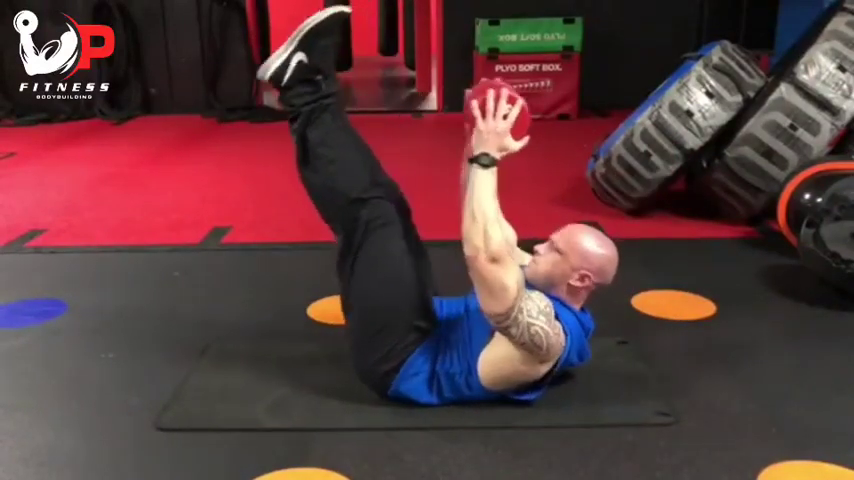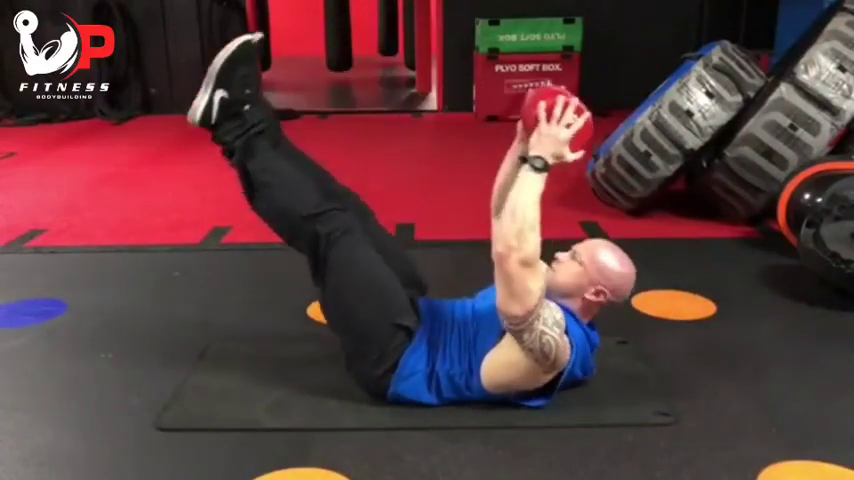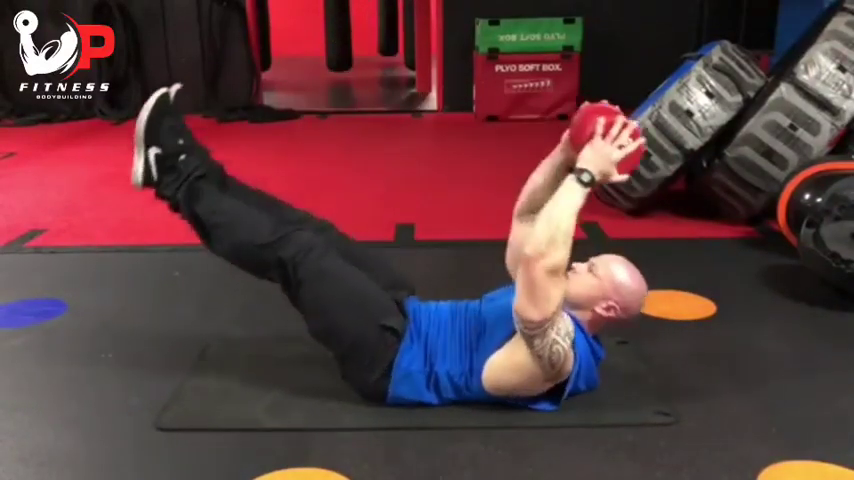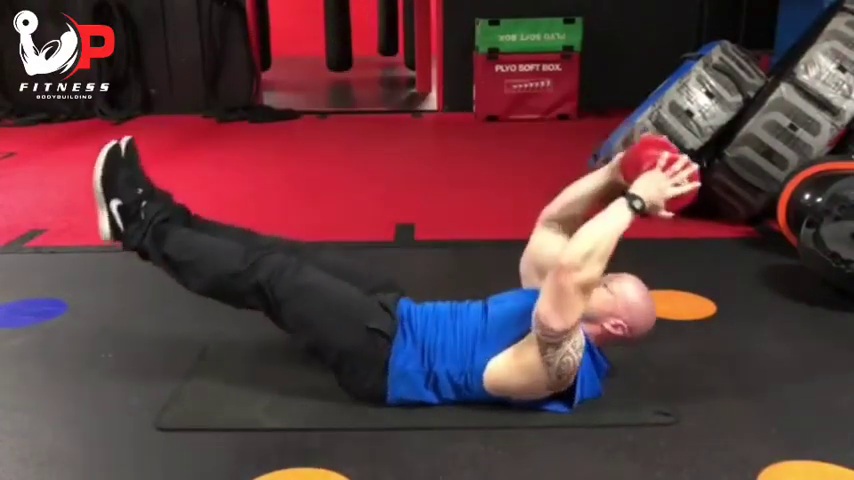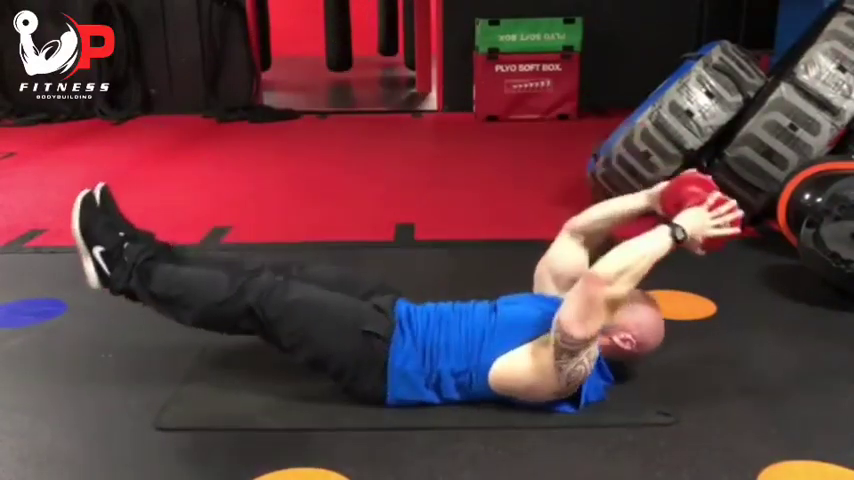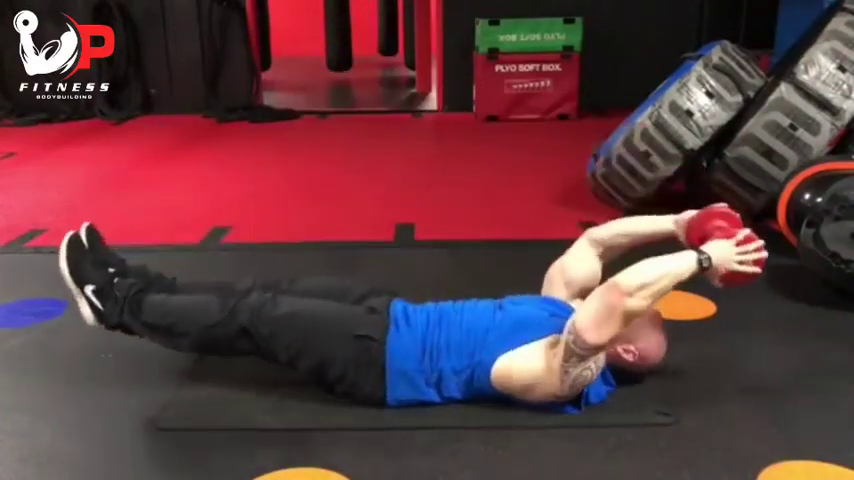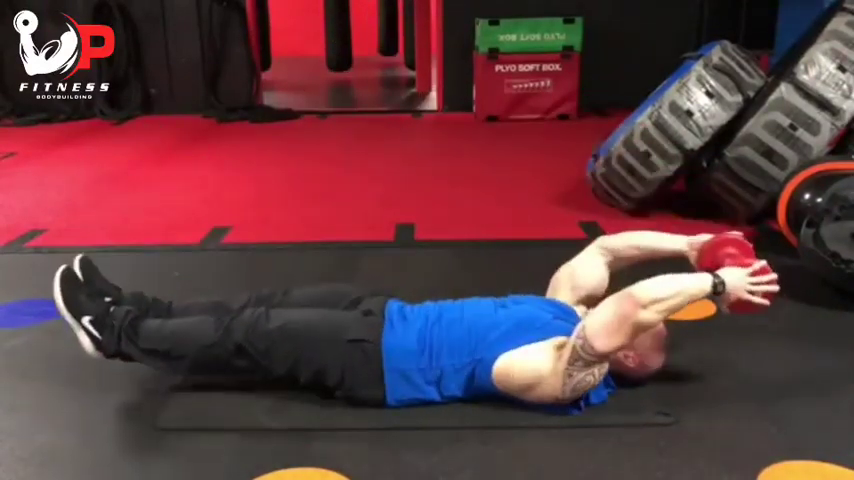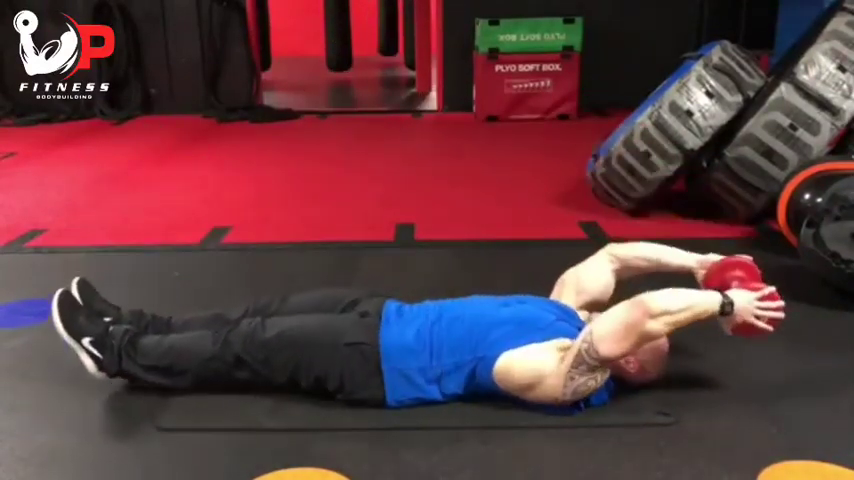
dt=0.3s
person 1, frame 1
left shoulder: (545, 331)
right shoulder: (546, 292)
left elbow: (484, 255)
right elbow: (487, 224)
left wrist: (485, 159)
right wrist: (479, 145)
left hip: (401, 360)
right hip: (426, 328)
left knee: (369, 216)
right knee: (385, 206)
left ankle: (307, 99)
right ankle: (308, 91)
person 1, frame 2
left shoulder: (552, 344)
right shoulder: (554, 304)
left elbow: (513, 254)
right elbow: (503, 219)
left wrist: (536, 162)
right wrist: (525, 145)
left hip: (396, 361)
right hip: (420, 325)
left knee: (331, 230)
right knee: (347, 214)
left ankle: (241, 131)
right ankle: (245, 122)
person 1, frame 3
left shoulder: (557, 353)
right shoulder: (550, 310)
left elbow: (542, 260)
right elbow: (527, 219)
left wrist: (584, 176)
right wrist: (567, 154)
left hip: (392, 358)
right hip: (408, 319)
left knee: (297, 254)
right knee: (314, 236)
left ankle: (181, 183)
right ankle: (186, 174)
person 1, frame 4
left shoulder: (567, 362)
right shoulder: (554, 312)
left elbow: (572, 272)
right elbow: (553, 226)
left wrist: (633, 202)
right wrist: (614, 177)
left hip: (389, 360)
right hip: (402, 316)
left knee: (275, 279)
right knee: (292, 258)
left ankle: (146, 230)
right ankle: (155, 218)
person 1, frame 5
left shoulder: (568, 371)
right shoulder: (558, 306)
left elbow: (602, 282)
right elbow: (577, 233)
left wrist: (675, 231)
right wrist: (653, 200)
left hip: (388, 359)
right hip: (399, 317)
left knee: (264, 301)
right knee: (280, 278)
left ankle: (127, 271)
right ankle: (139, 256)
person 1, frame 6
left shoulder: (570, 372)
right shoulder: (564, 307)
left elbow: (620, 290)
right elbow: (595, 241)
left wrist: (700, 259)
right wrist: (679, 226)
left hip: (386, 360)
right hip: (395, 316)
left knee: (257, 321)
right knee: (271, 296)
left ankle: (123, 305)
right ankle: (132, 290)
person 1, frame 7
left shoulder: (572, 375)
right shoulder: (568, 311)
left elbow: (634, 301)
right elbow: (607, 247)
left wrist: (714, 282)
right wrist: (694, 245)
left hip: (384, 363)
right hip: (390, 317)
left knee: (252, 339)
right knee: (264, 308)
left ankle: (120, 333)
right ankle: (131, 316)
person 1, frame 8
left shoulder: (572, 376)
right shoulder: (570, 313)
left elbow: (642, 311)
right elbow: (619, 255)
left wrist: (724, 302)
right wrist: (706, 266)
left hip: (383, 363)
right hip: (390, 316)
left knee: (252, 349)
right knee: (263, 319)
left ankle: (121, 352)
right ankle: (132, 333)
